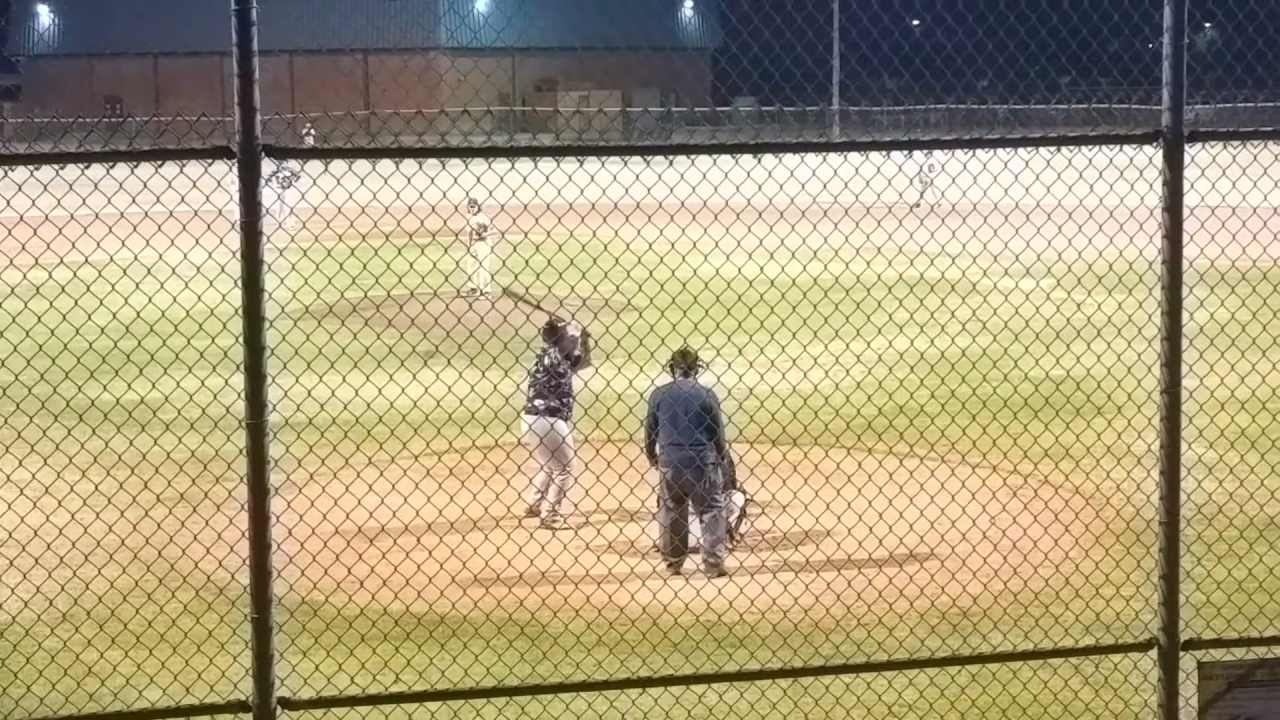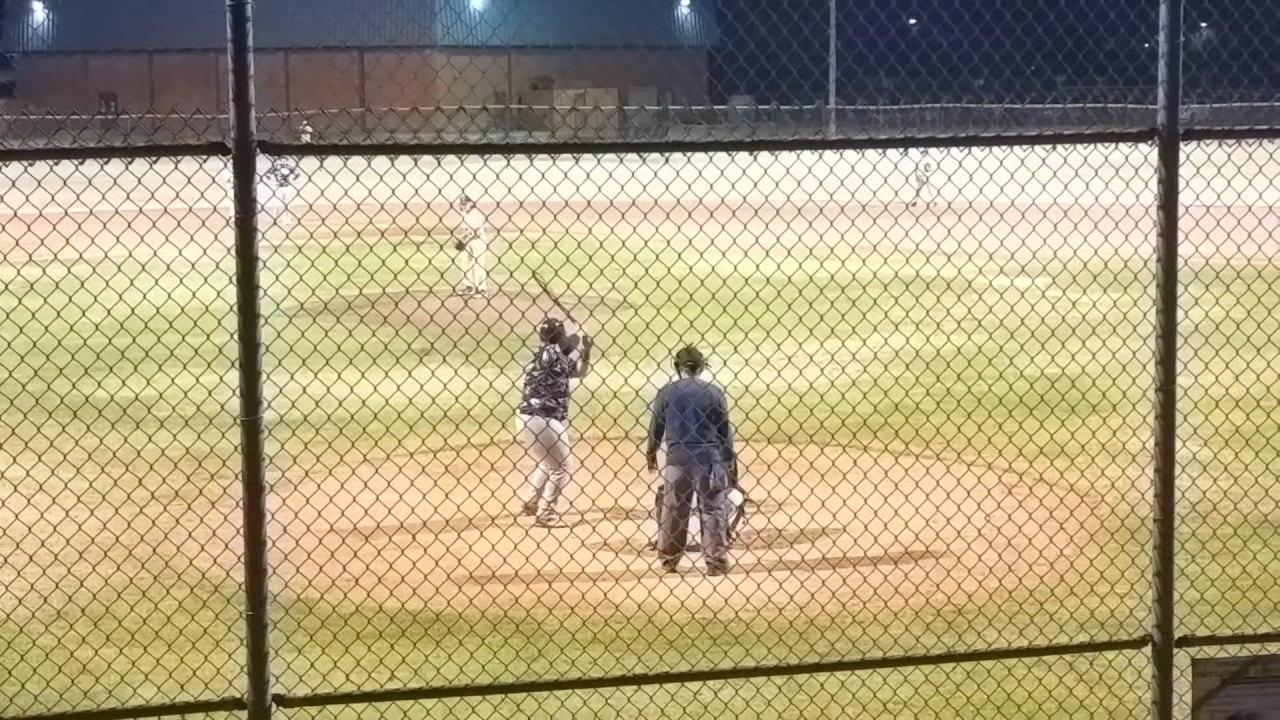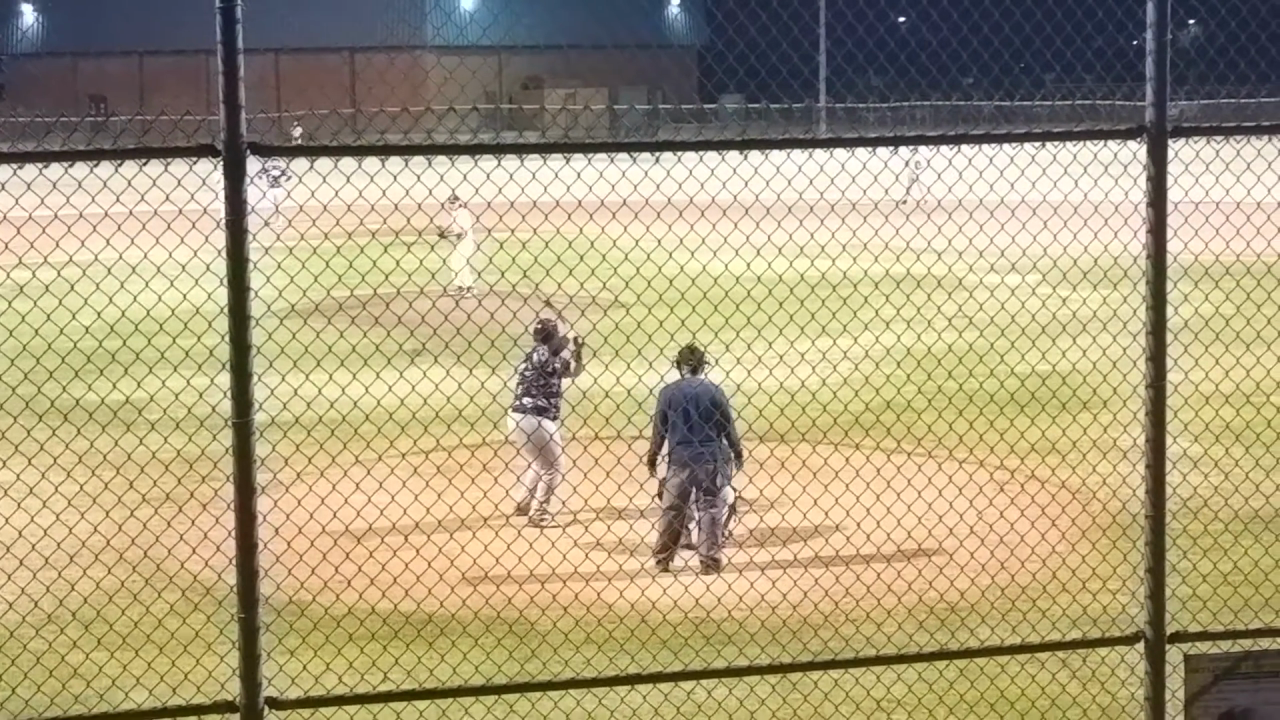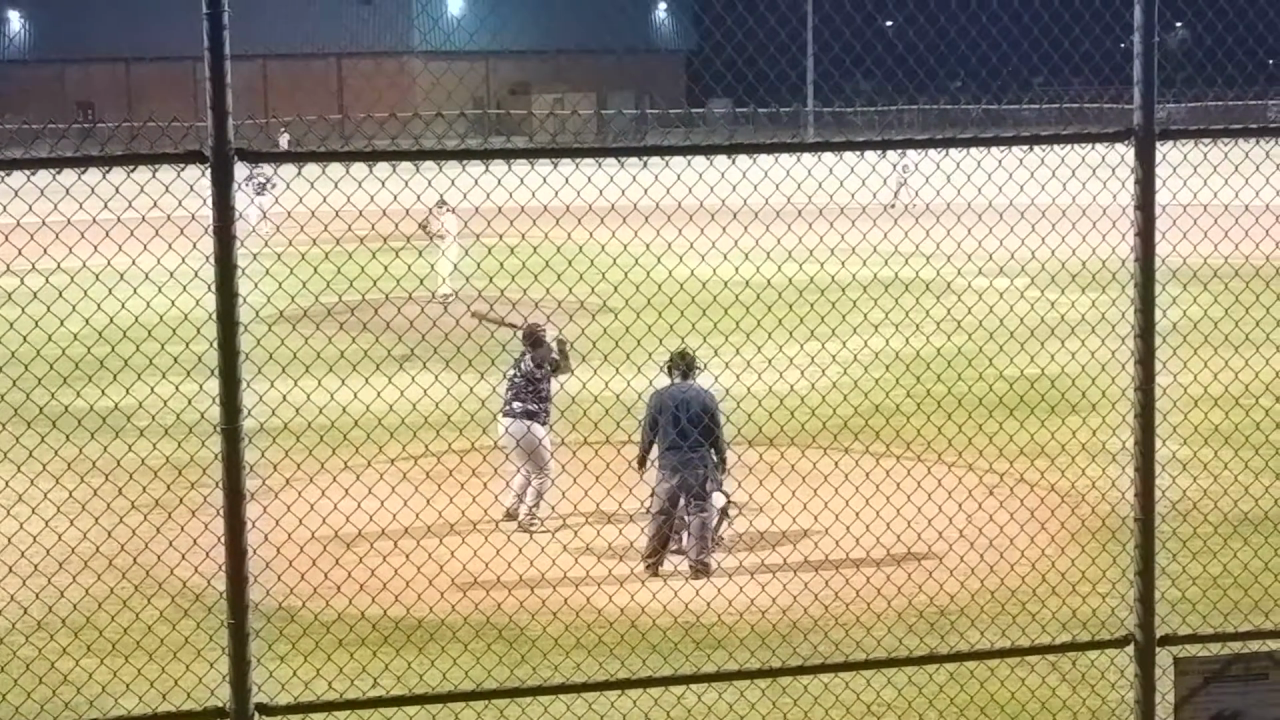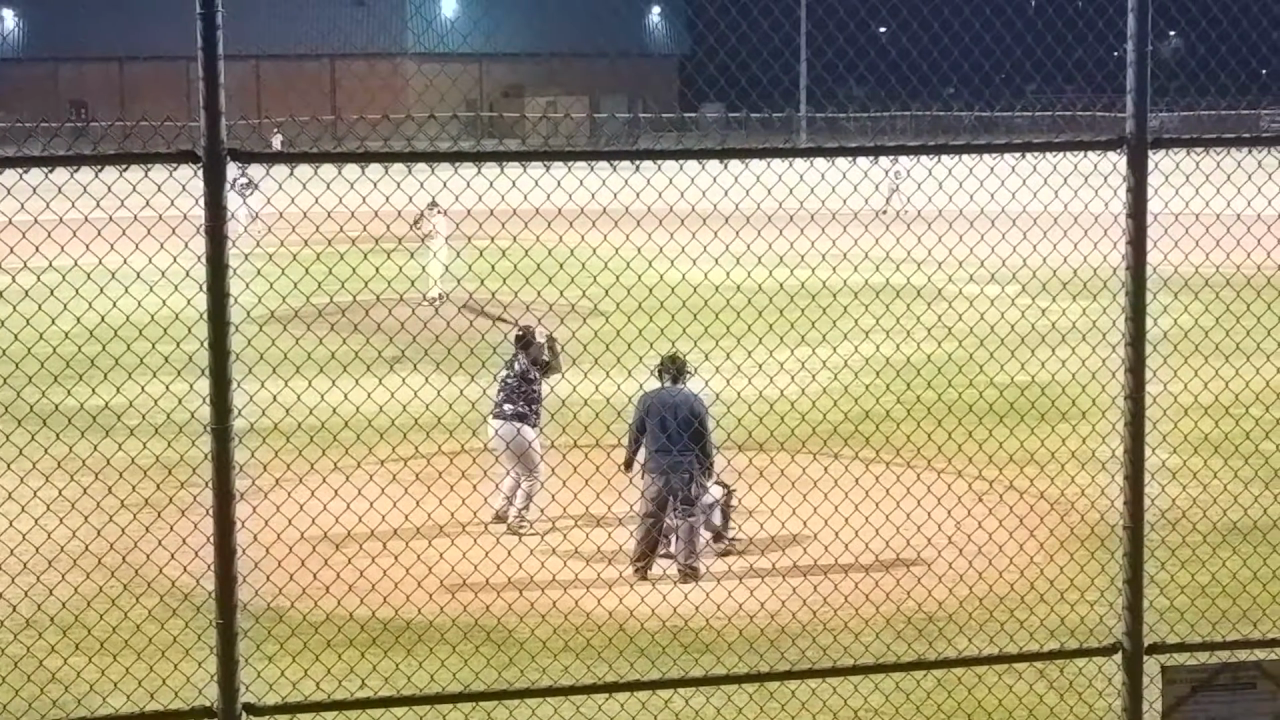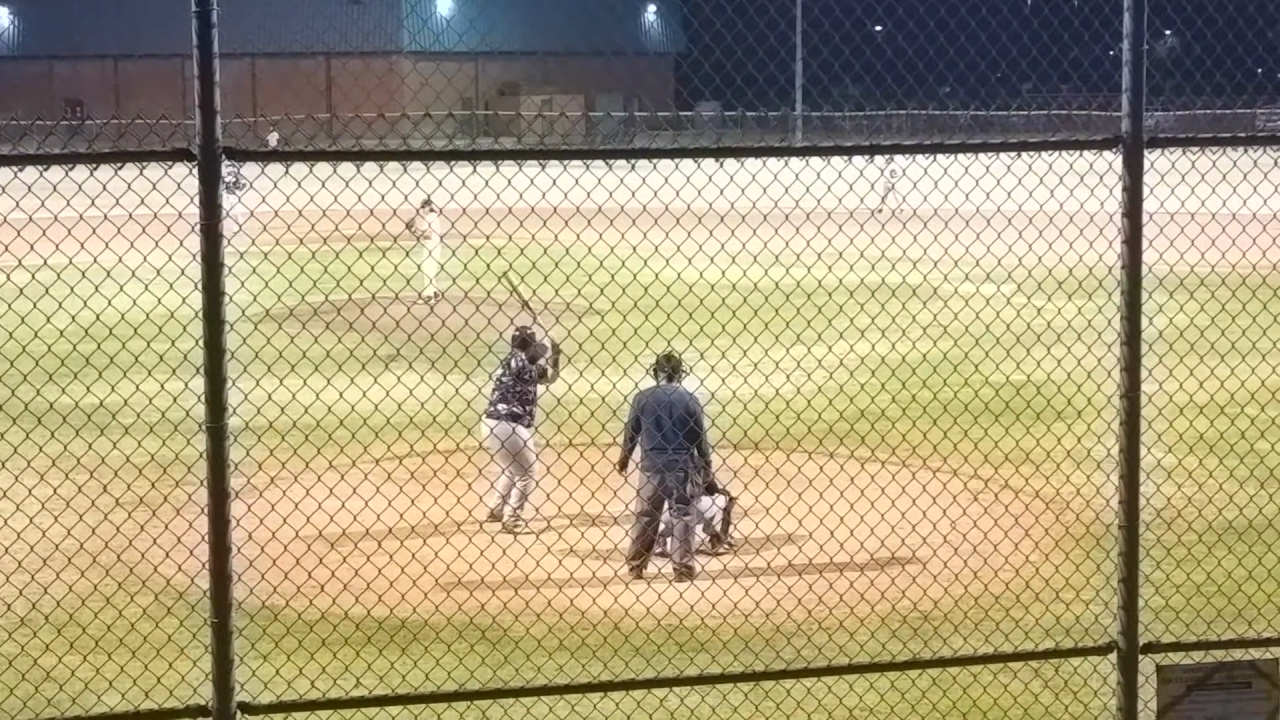
dt=0.3s
person 1, frame 1
left shoulder: (660, 394)
right shoulder: (707, 395)
left elbow: (650, 431)
right elbow: (718, 434)
left wrist: (651, 455)
right wrist: (722, 459)
left hip: (670, 462)
right hip: (702, 462)
left knee: (671, 513)
right knee: (712, 512)
left ankle: (673, 561)
right ankle: (714, 563)
person 1, frame 2
left shoulder: (666, 392)
right shoulder: (714, 392)
left elbow: (656, 430)
right elbow: (725, 431)
left wrist: (651, 455)
right wrist: (729, 459)
left hip: (677, 460)
right hip: (709, 459)
left knee: (673, 512)
right knee: (713, 512)
left ankle: (669, 559)
right ankle: (716, 562)
person 1, frame 3
left shoulder: (668, 392)
right shoulder: (714, 391)
left elbow: (659, 429)
right elbow: (728, 427)
left wrist: (652, 456)
right wrist: (738, 453)
left hip: (679, 459)
right hip: (710, 459)
left knee: (671, 510)
right knee: (710, 511)
left ankle: (662, 559)
right ankle: (710, 561)
person 1, frame 4
left shoulder: (659, 397)
right shoulder: (706, 396)
left elbow: (649, 432)
right elbow: (716, 434)
left wrist: (642, 456)
right wrist: (722, 460)
left hip: (669, 465)
right hip: (700, 464)
left knee: (661, 515)
right knee: (700, 515)
left ankle: (652, 563)
right ankle: (699, 565)
person 1, frame 5
left shoulder: (647, 399)
right shoulder: (694, 401)
left elbow: (635, 434)
right elbow: (705, 438)
left wrist: (629, 458)
right wrist: (709, 465)
left hip: (656, 468)
right hip: (687, 468)
left knee: (649, 518)
right knee: (687, 519)
left ankle: (640, 567)
right ankle: (687, 570)
person 1, frame 6
left shoulder: (642, 398)
right shoulder: (690, 400)
left elbow: (631, 433)
right elbow: (700, 437)
left wrist: (624, 457)
right wrist: (707, 464)
left hip: (651, 466)
right hip: (683, 467)
left knee: (644, 517)
right knee: (683, 518)
left ankle: (635, 566)
right ankle: (683, 569)
person 2, frame 1
left shoulder: (558, 357)
right shoulder: (549, 356)
left elbow: (583, 361)
right elbow: (566, 351)
right wrist: (572, 335)
left hip: (539, 420)
right hip: (547, 421)
left knee: (549, 465)
right knee: (564, 468)
left ankle: (535, 506)
right ankle: (551, 515)
person 2, frame 2
left shoulder: (559, 358)
right shoulder: (547, 354)
left elbow: (580, 371)
right elbow: (568, 345)
left wrist: (586, 350)
right wrist: (577, 336)
left hip: (533, 419)
right hip: (542, 420)
left knee: (547, 463)
right knee: (561, 467)
left ankle: (531, 502)
right ankle: (546, 514)
person 2, frame 3
left shoulder: (553, 358)
right shoulder: (539, 354)
left elbow: (574, 372)
right elbow: (556, 347)
left wrist: (577, 351)
right wrist: (568, 337)
left hip: (524, 419)
right hip: (533, 420)
left knee: (539, 463)
right knee: (553, 467)
left ankle: (524, 504)
right ankle: (539, 514)
person 2, frame 4
left shoulder: (540, 362)
right shoulder: (526, 361)
left elbow: (565, 368)
right elbow: (540, 359)
left wrist: (562, 350)
right wrist: (550, 344)
left hip: (514, 424)
right hip: (523, 424)
left knee: (526, 468)
right knee: (542, 472)
left ankle: (512, 509)
right ankle: (528, 519)
person 2, frame 5
left shoulder: (530, 363)
right shoulder: (519, 362)
left elbow: (555, 368)
right elbow: (535, 356)
left wrist: (552, 347)
right wrist: (541, 339)
left hip: (504, 426)
right hip: (514, 426)
left knee: (516, 471)
right knee: (532, 474)
left ankle: (501, 511)
right ankle: (517, 521)
person 2, frame 6
left shoulder: (528, 365)
right shoulder: (515, 360)
left elbow: (549, 377)
right elbow: (535, 354)
left wrist: (555, 357)
right wrist: (546, 346)
left hip: (498, 425)
right hip: (507, 426)
left knee: (511, 469)
right knee: (526, 473)
left ankle: (495, 510)
right ankle: (512, 520)
